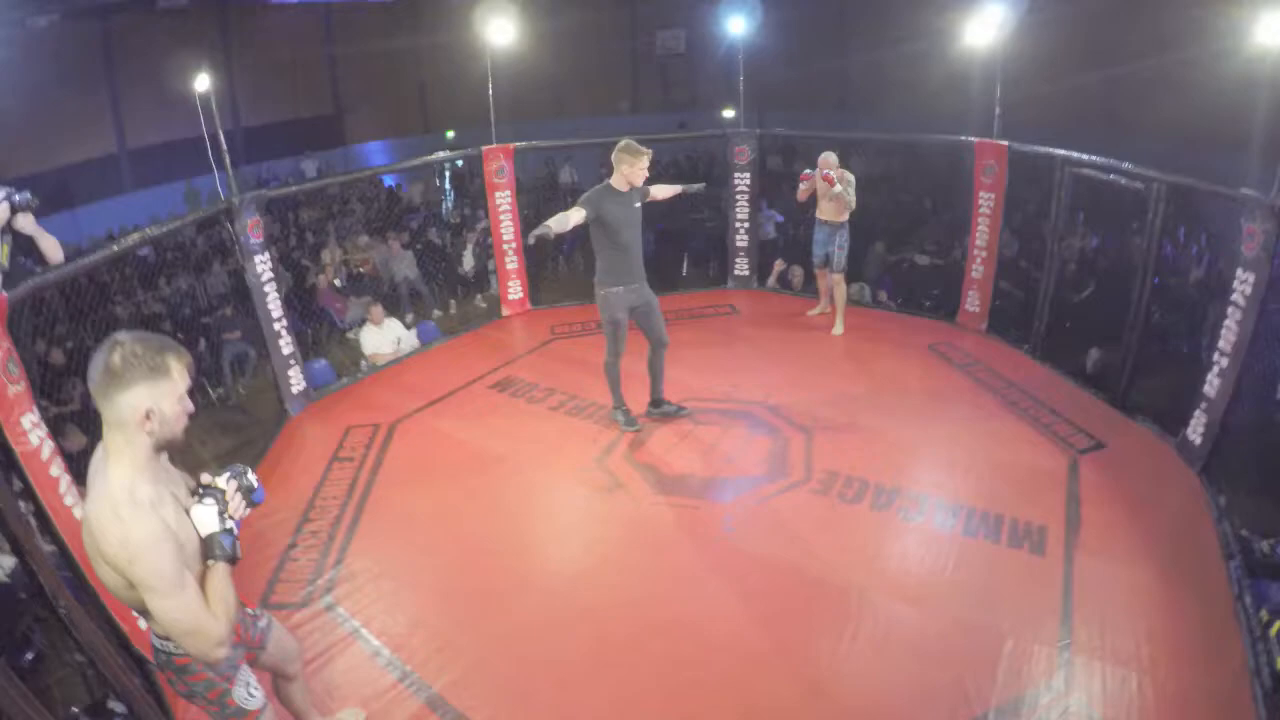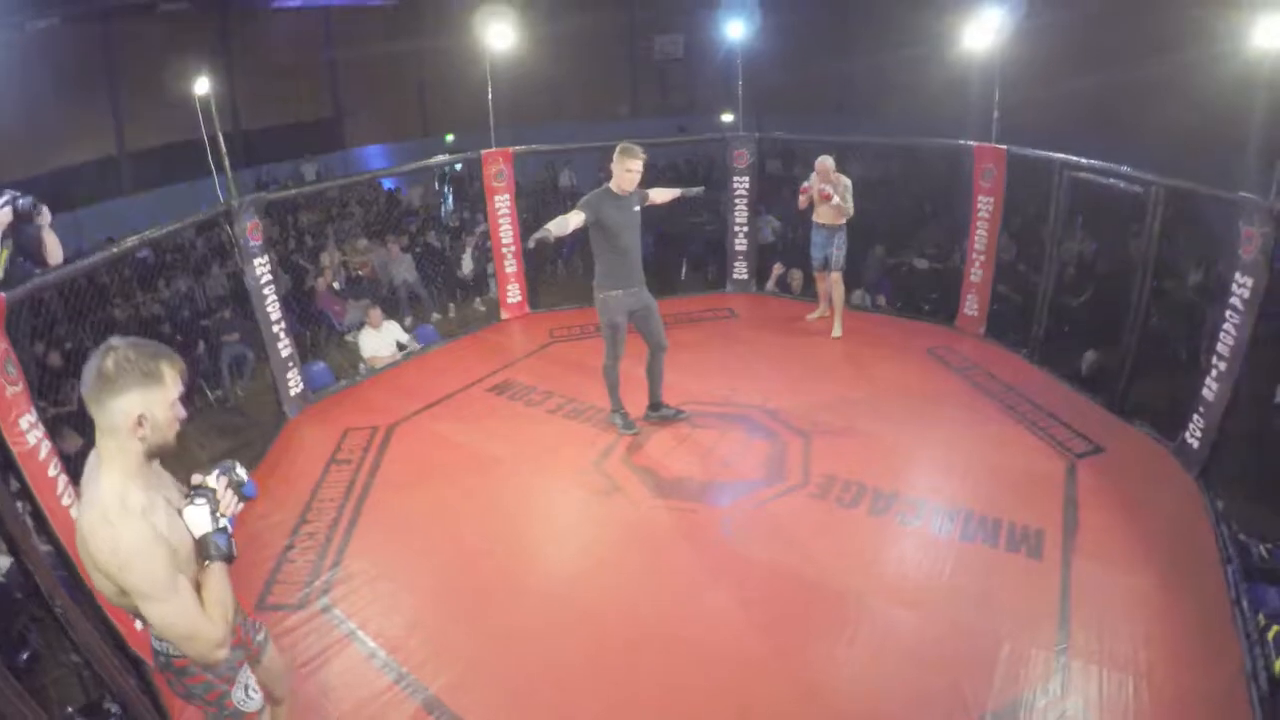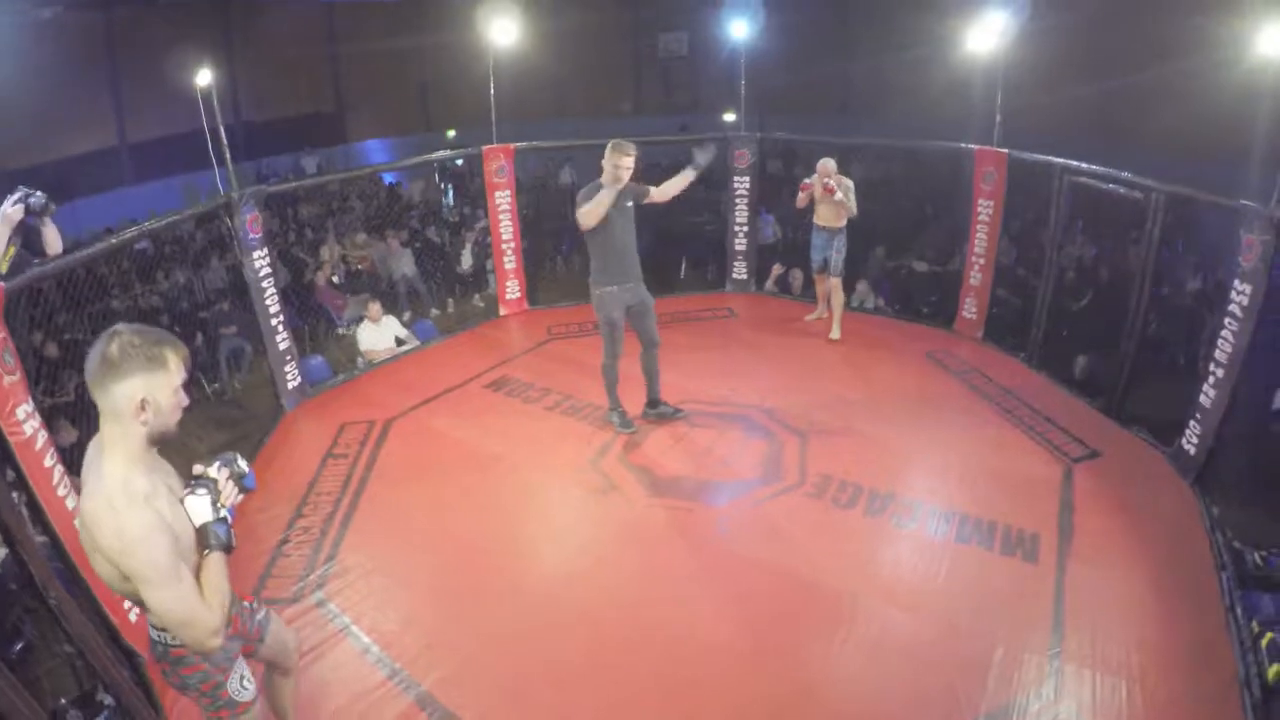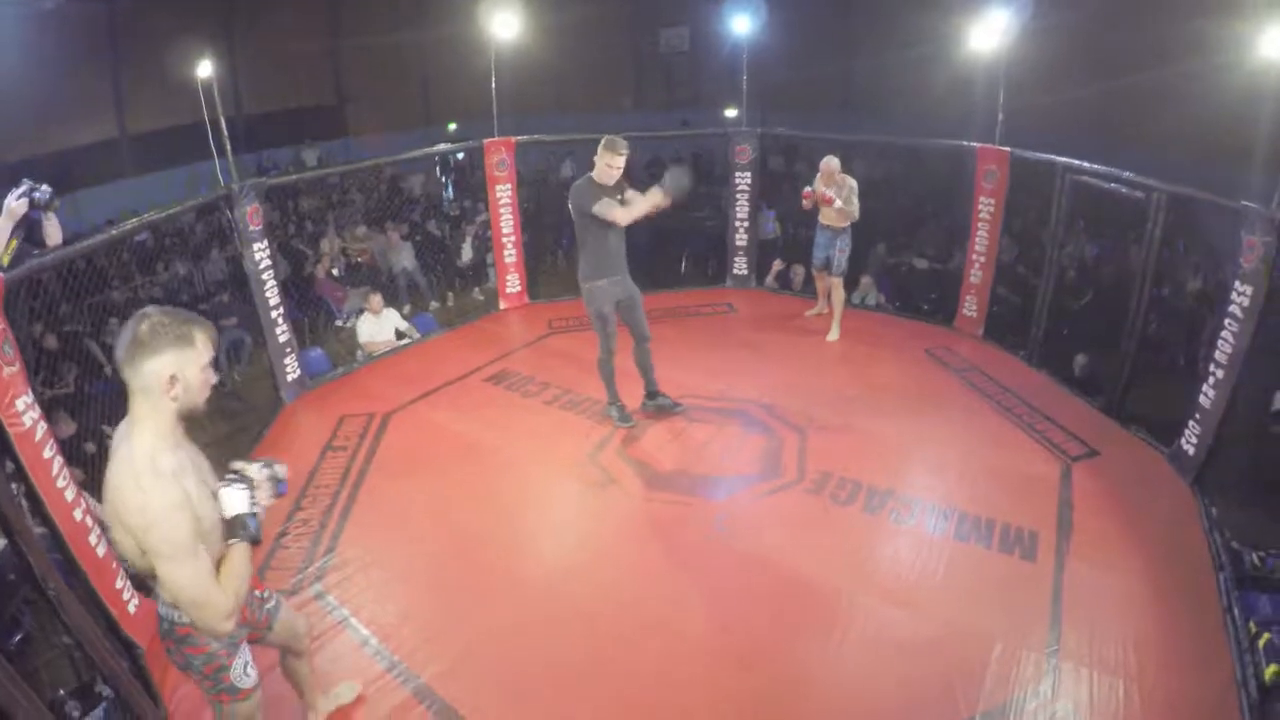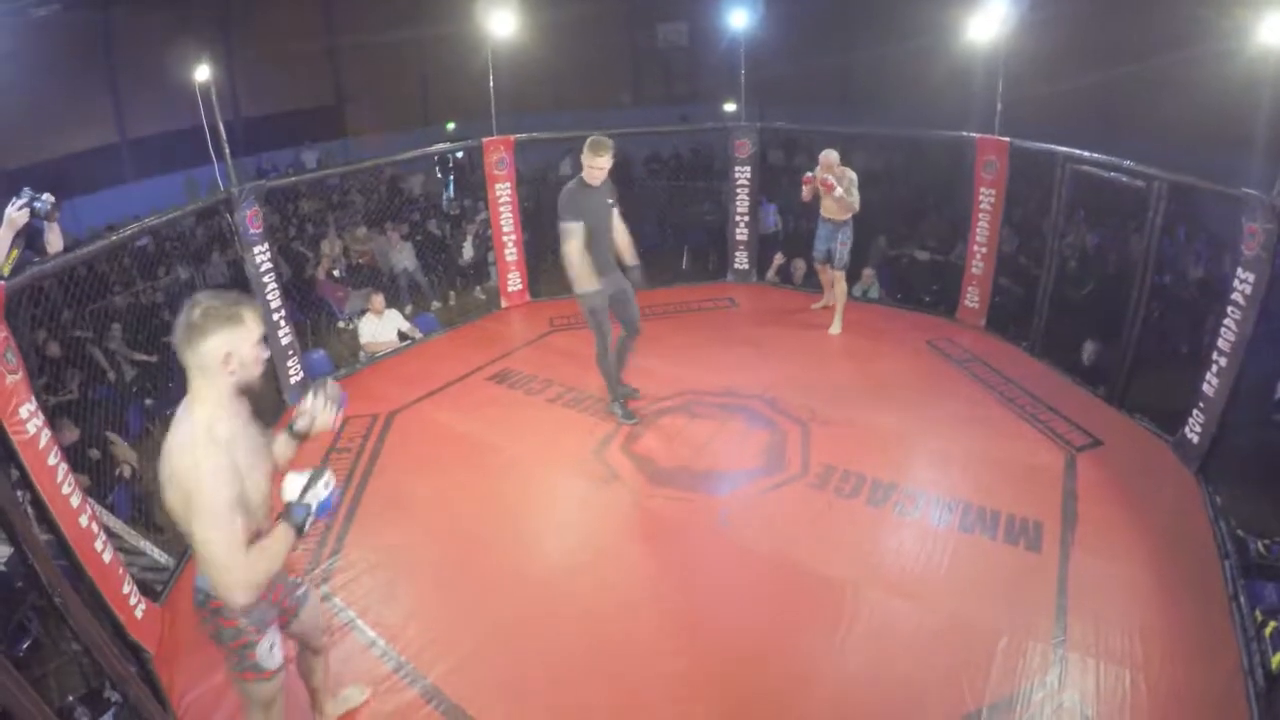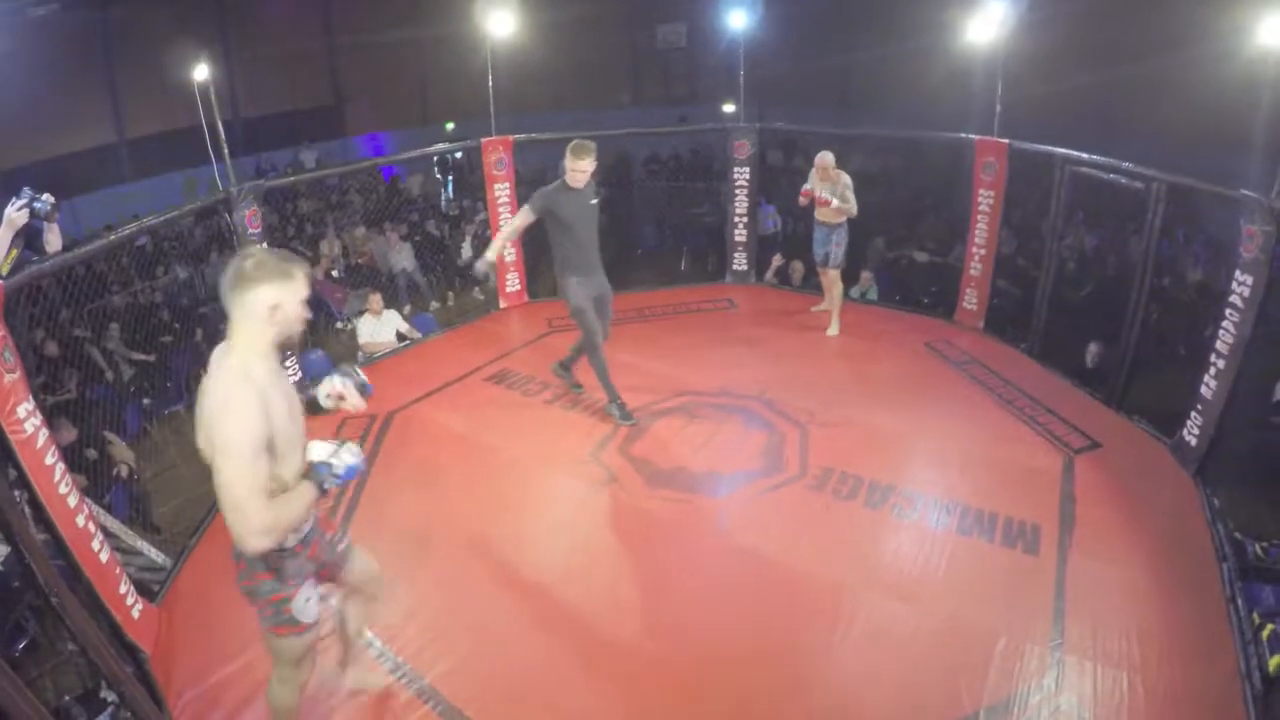
dt=0.2s
person 1, frame 1
left shoulder: (124, 453)
right shoulder: (133, 527)
right elbow: (211, 641)
left wrist: (207, 498)
right wrist: (220, 542)
left hip: (217, 617)
right hip: (198, 657)
left knee: (290, 657)
person 1, frame 2
left shoulder: (116, 457)
right shoulder: (125, 535)
right elbow: (213, 644)
left wrist: (204, 503)
right wrist: (216, 544)
left hip: (210, 618)
right hip: (200, 659)
left knee: (276, 688)
person 1, frame 3
left shoulder: (111, 445)
right shoulder: (127, 521)
right elbow: (207, 629)
left wrist: (207, 490)
right wrist: (215, 529)
left hip: (200, 605)
right hip: (195, 647)
left knee: (284, 650)
person 1, frame 4
left shoulder: (148, 432)
right shoulder: (151, 493)
right elbow: (217, 612)
left wrist: (236, 488)
right wrist: (243, 526)
left hip: (216, 593)
right hip: (203, 628)
left knee: (296, 632)
person 1, frame 5
left shoulder: (227, 404)
right shoulder: (203, 457)
right elbow: (238, 586)
left wrist: (298, 431)
right wrist: (297, 518)
left hip: (262, 580)
right hip: (237, 604)
left knee: (314, 634)
person 1, frame 6
left shoulder: (240, 355)
right shoulder: (234, 403)
right elbow: (256, 532)
left wrist: (318, 399)
right wrist: (321, 477)
left hip: (301, 531)
right hip: (274, 553)
left knee: (365, 577)
right knee: (294, 667)
left ankle: (352, 669)
person 2, frame 1
left shoulder: (635, 192)
right shoulder: (597, 198)
left elbow: (657, 191)
right elbow: (571, 216)
left wrist: (684, 188)
right wrist: (548, 227)
left hip: (640, 285)
right hip: (612, 290)
left knee: (660, 341)
right knee: (615, 353)
left ankle: (657, 403)
right ankle: (619, 408)
person 2, frame 2
left shoulder: (633, 195)
right shoulder: (594, 201)
left elbow: (656, 195)
right elbow: (568, 223)
left wrist: (683, 192)
right wrist: (549, 232)
left hip: (638, 288)
right hip: (610, 292)
left knee: (658, 345)
right knee: (613, 356)
left ankle: (656, 405)
right ankle: (616, 411)
person 2, frame 3
left shoulder: (629, 189)
right shoulder: (589, 194)
left elbow: (662, 193)
right elbow: (586, 221)
left wrist: (694, 169)
right wrist: (610, 187)
left hip: (635, 283)
right hip: (606, 288)
left knee: (652, 343)
right knee: (613, 352)
left ankle: (654, 404)
right ankle: (615, 410)
person 2, frame 4
left shoulder: (617, 185)
right shoulder: (581, 190)
left elbow: (644, 205)
right elbow: (623, 216)
left wrist: (668, 190)
right wrist: (662, 191)
left hip: (622, 277)
right hip: (596, 281)
left knee: (643, 336)
right knee: (608, 346)
left ankle: (653, 397)
right ankle: (614, 404)
person 2, frame 5
left shoulder: (608, 188)
right shoulder: (570, 195)
right elbow: (573, 247)
left wrist: (633, 264)
right wrist: (587, 286)
left hip: (613, 273)
right hip: (590, 280)
left knee: (634, 329)
right knee: (605, 342)
left ankle: (616, 376)
right ankle: (616, 399)
person 2, frame 6
left shoulder: (590, 188)
right shoulder: (550, 196)
right elbow: (515, 225)
right wrist: (489, 258)
left hip: (598, 274)
right hip: (574, 279)
left knee: (600, 335)
right knee: (595, 340)
left ankle: (564, 366)
right ankle: (614, 401)
person 3, frame 1
left shoulder: (847, 178)
right shoulder: (817, 174)
left elbow: (851, 206)
right elbow: (801, 198)
left wrist: (835, 185)
right wrist: (804, 183)
left hip: (839, 230)
right hip: (820, 226)
left knee: (837, 276)
right knee: (820, 270)
left ankle: (840, 321)
right ankle: (824, 304)
person 3, frame 2
left shoulder: (844, 182)
right shoulder: (813, 178)
left elbow: (849, 213)
right elbow: (802, 206)
left wrist: (833, 198)
right wrist: (803, 194)
left hip: (836, 232)
right hip: (817, 230)
left knee: (835, 277)
right knee: (819, 274)
left ankle: (838, 323)
right ankle: (823, 308)
person 3, frame 3
left shoulder: (846, 184)
right shoulder: (815, 180)
left elbow: (852, 212)
right elbow: (800, 205)
left wrist: (837, 194)
right wrist: (803, 192)
left hip: (836, 235)
right hip: (817, 232)
left knee: (835, 281)
right knee: (818, 275)
left ankle: (836, 327)
right ankle: (822, 310)
person 3, frame 4
left shoulder: (849, 184)
right shoulder: (819, 179)
left elbow: (854, 216)
right elbow: (808, 206)
left wrist: (836, 202)
right wrist: (807, 198)
left hip: (840, 234)
right hip: (822, 230)
left knee: (836, 281)
right knee: (818, 272)
left ankle: (835, 326)
right ankle: (822, 305)
person 3, frame 5
left shoulder: (849, 176)
right shoulder: (819, 171)
left elbow: (855, 207)
right elbow: (806, 198)
left wrist: (836, 190)
right wrist: (807, 186)
left hip: (842, 227)
right hip: (823, 223)
left knee: (838, 274)
right knee: (820, 265)
left ankle: (838, 320)
right ankle: (828, 298)
person 3, frame 6
left shoulder: (843, 180)
right shoulder: (814, 174)
left elbow: (853, 211)
right elbow: (802, 203)
left wrist: (834, 203)
right wrist: (804, 196)
left hip: (837, 229)
right hip: (819, 226)
left knee: (833, 274)
right knee: (821, 269)
left ankle: (835, 320)
right ankle: (828, 302)
